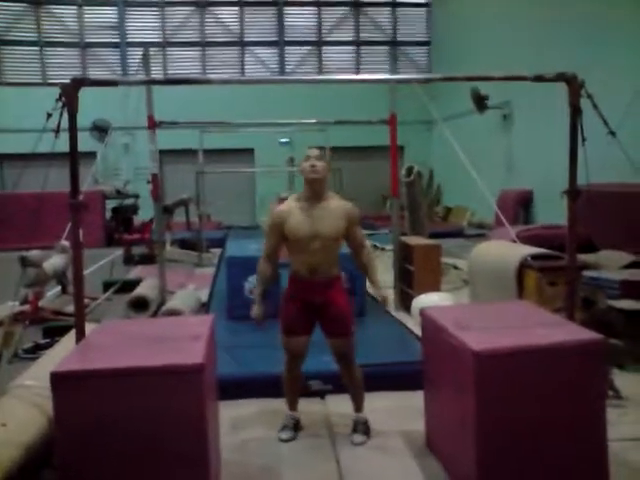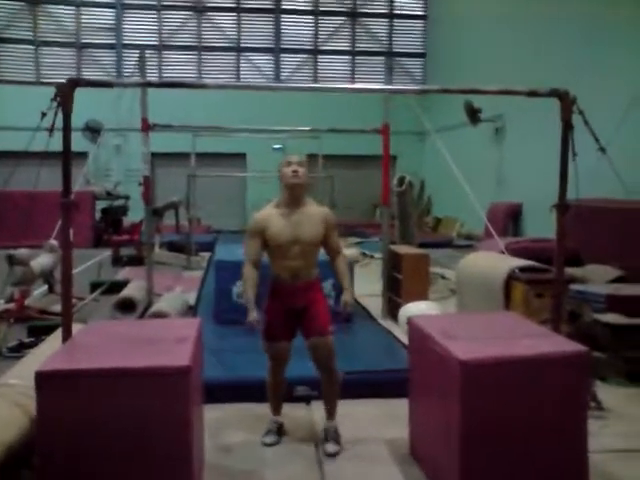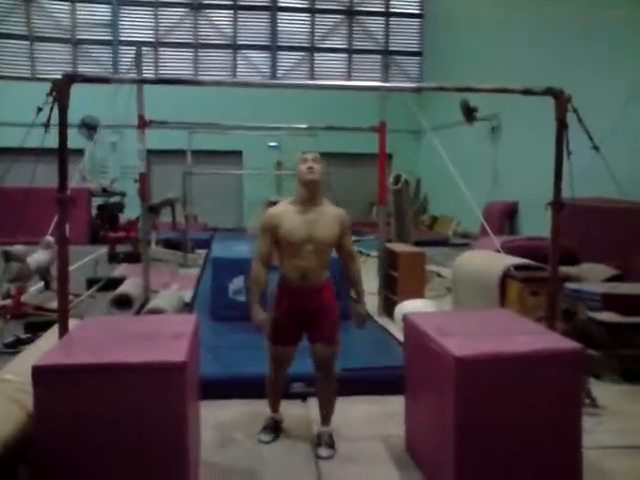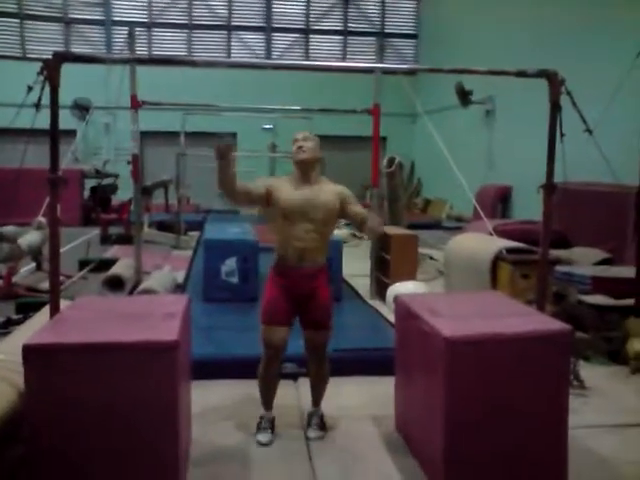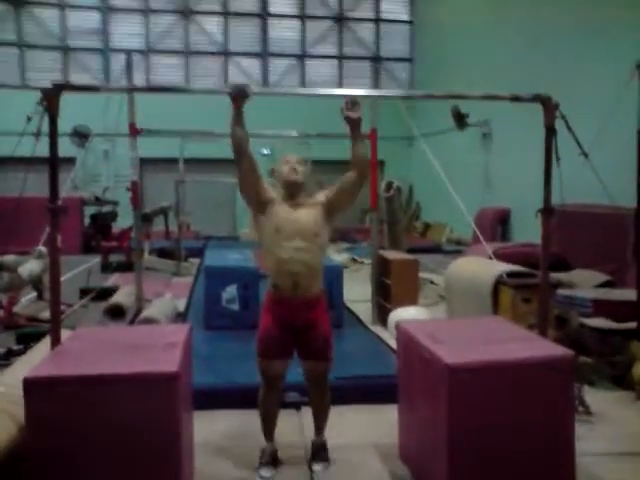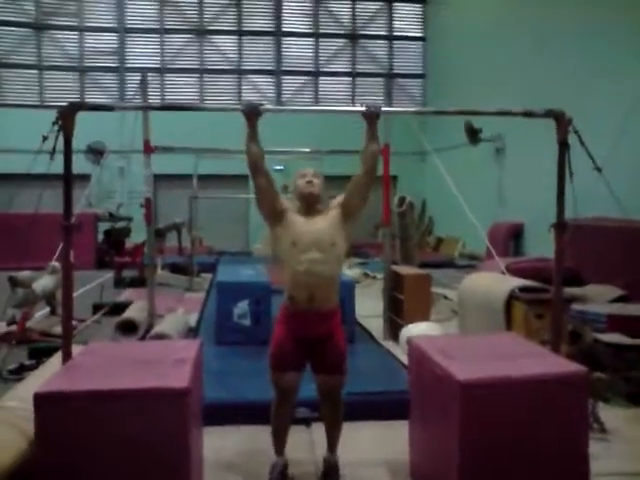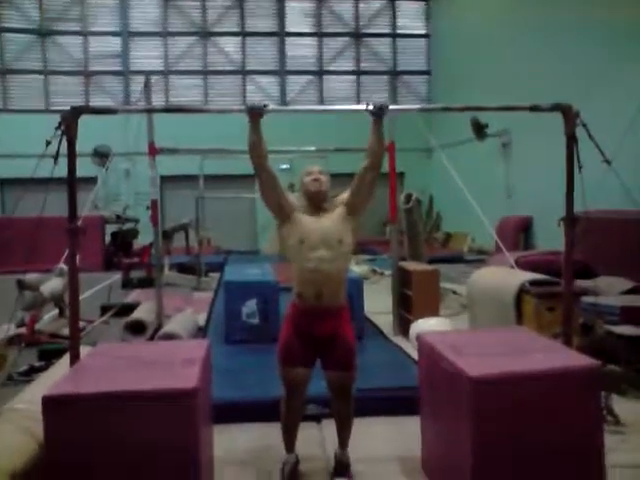
dt=0.4s
person 1, frame 1
left shoulder: (346, 210)
right shoulder: (282, 213)
left elbow: (361, 250)
right elbow: (268, 258)
left wrist: (376, 285)
right wrist: (257, 299)
left hip: (332, 288)
right hip: (297, 290)
left knee: (345, 357)
right knee: (293, 358)
left ankle: (359, 416)
right ankle: (292, 416)
person 1, frame 2
left shoulder: (323, 215)
right shoulder: (262, 219)
left elbow: (336, 254)
right elbow: (251, 265)
left wrist: (347, 289)
right wrist: (251, 306)
left hip: (312, 293)
right hip: (279, 294)
left knee: (326, 361)
right knee: (277, 362)
left ankle: (331, 425)
right ankle: (276, 421)
person 1, frame 3
left shoulder: (338, 217)
right shoulder: (275, 216)
left elbow: (349, 260)
right elbow: (260, 261)
left wrist: (358, 299)
right wrist: (256, 304)
left hip: (322, 297)
right hip: (288, 295)
left knee: (325, 366)
right knee: (278, 364)
left ankle: (325, 430)
right ankle: (274, 416)
person 1, frame 4
left shoulder: (337, 193)
right shoulder: (273, 188)
left elbow: (364, 221)
right elbow: (232, 193)
left wrist: (373, 223)
right wrist: (225, 163)
left hip: (317, 279)
right hip: (282, 277)
left knee: (318, 352)
right knee: (271, 349)
left ankle: (315, 411)
right ankle: (266, 413)
person 1, frame 5
left shoulder: (324, 206)
right shoulder: (264, 204)
left elbow: (359, 175)
right elbow: (242, 158)
left wrist: (355, 129)
right wrist: (238, 111)
left hip: (314, 308)
right hip: (277, 308)
left knee: (318, 381)
right knee: (271, 381)
left ankle: (319, 441)
right ankle: (269, 447)
person 1, frame 6
left shoulder: (339, 214)
right shoulder: (281, 217)
left elbow: (367, 171)
right elbow: (258, 171)
left wrist: (371, 129)
right wrist: (252, 127)
left hip: (328, 322)
right hip: (291, 321)
left knee: (331, 394)
right knee: (284, 393)
person 1, frame 7
left shoulder: (346, 211)
right shoulder: (288, 212)
left elbow: (371, 166)
right elbow: (261, 168)
left wrist: (377, 123)
right wrist: (254, 124)
left hip: (337, 317)
right hip: (300, 317)
left knee: (342, 389)
right knee: (293, 389)
